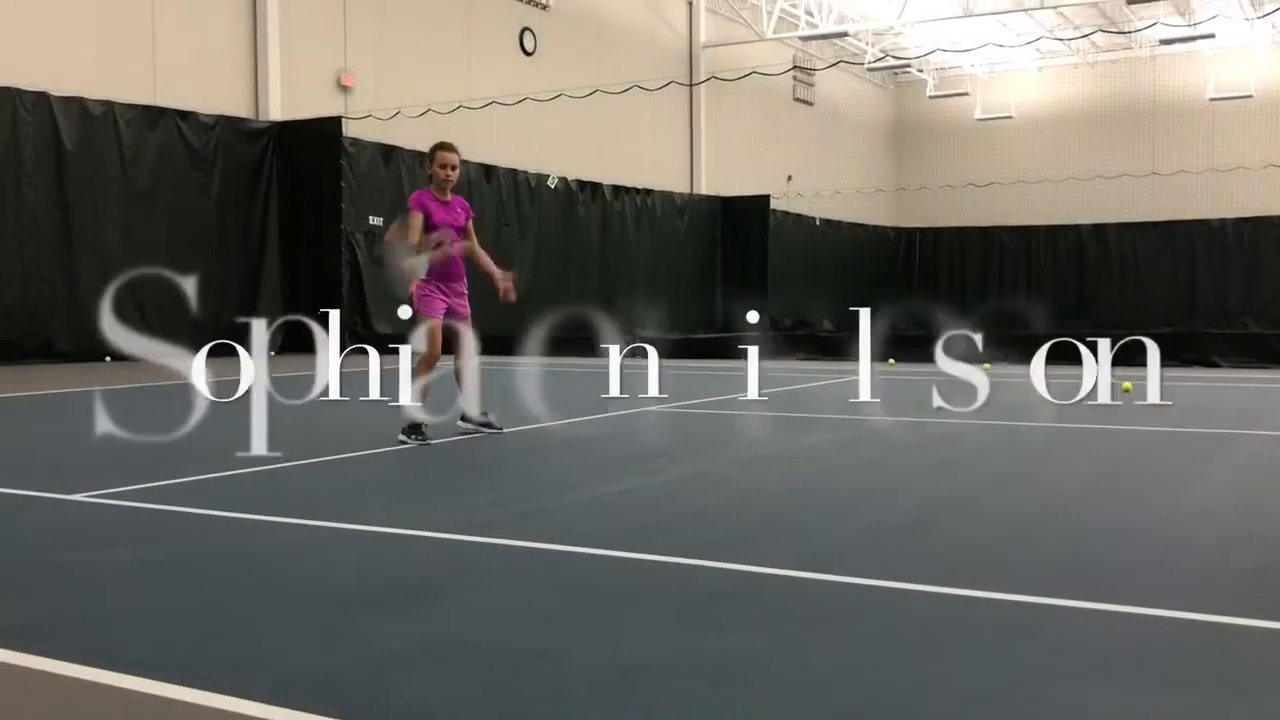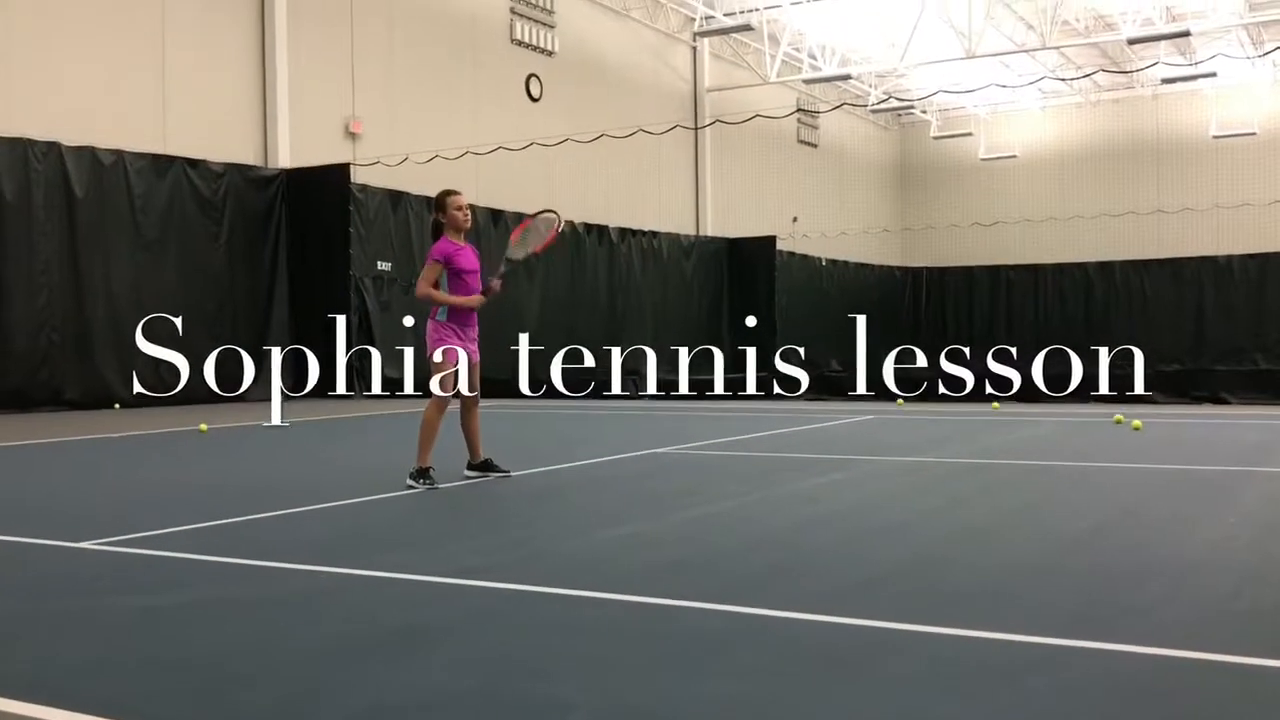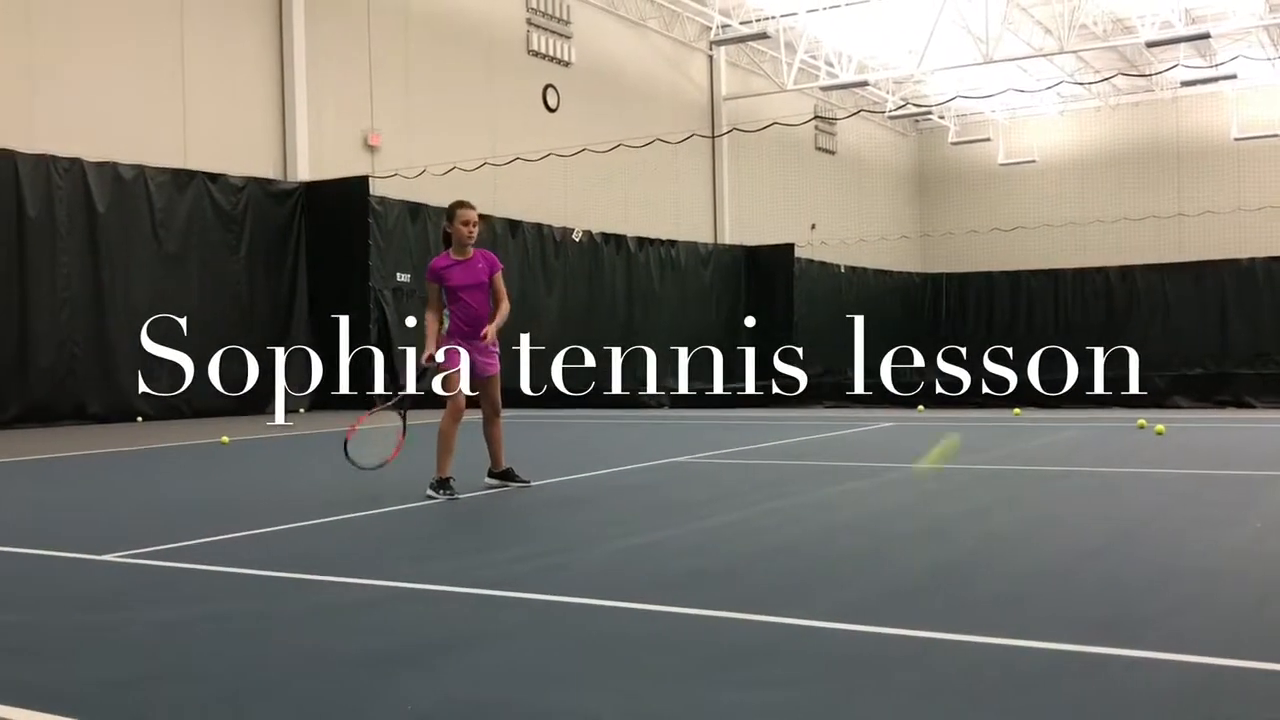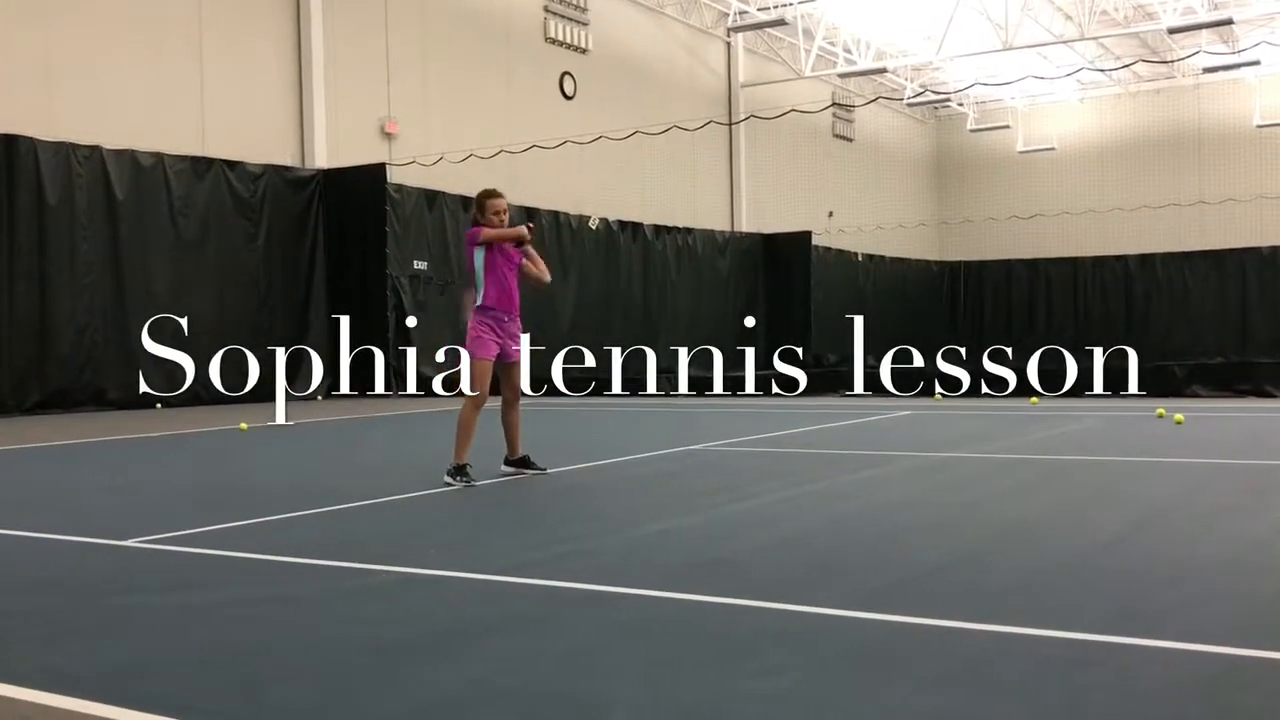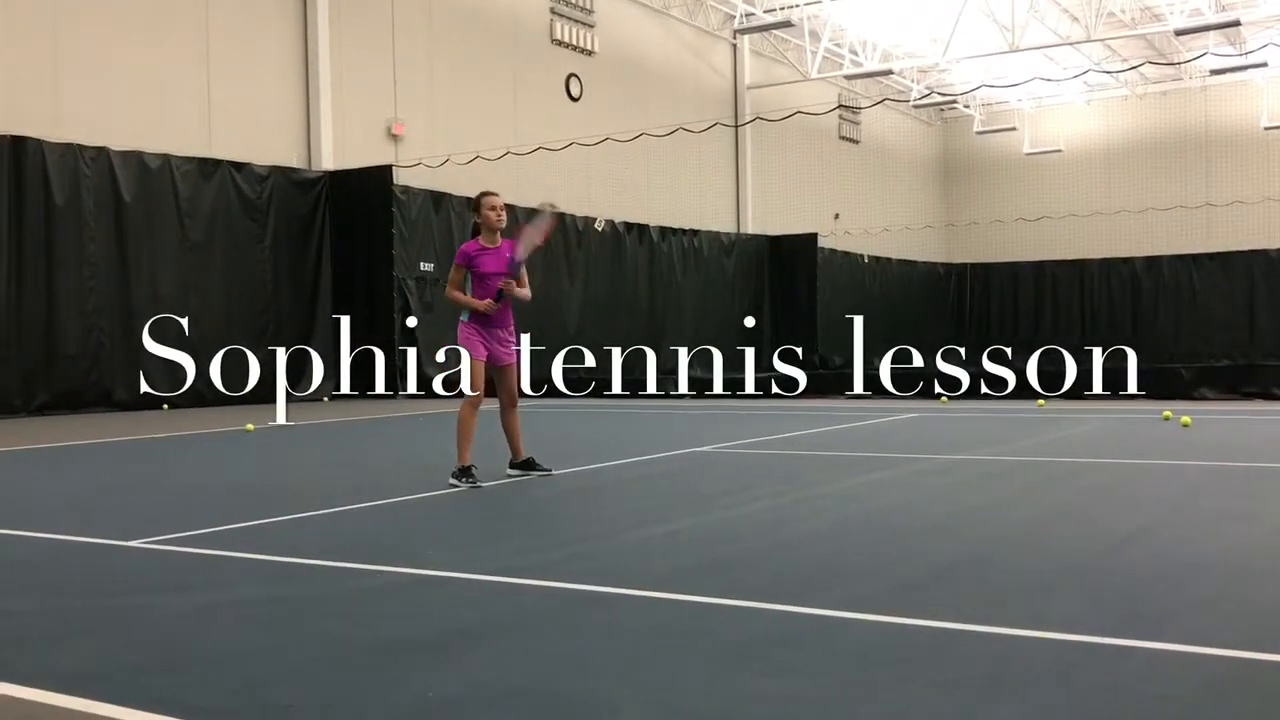
dt=1s
person 1, frame 1
left shoulder: (462, 205)
right shoulder: (419, 200)
left elbow: (475, 249)
right elbow: (412, 244)
left wrist: (497, 274)
right wrist: (434, 244)
left hip: (458, 286)
right hip: (430, 286)
left knee: (466, 351)
right knee: (431, 353)
left ankle: (471, 414)
right ankle: (413, 424)
person 1, frame 2
left shoulder: (471, 250)
right shoulder: (442, 249)
right elbow: (422, 290)
left wrist: (490, 290)
right wrist: (461, 301)
left hip: (468, 330)
right hip: (445, 330)
left knee: (471, 398)
right knee: (442, 397)
left ankle: (477, 461)
right ankle: (420, 469)
person 1, frame 3
left shoulder: (489, 260)
right shoulder: (438, 266)
left elbow: (503, 302)
right elbow: (433, 310)
left wrist: (494, 327)
right wrist: (430, 346)
left hip: (485, 344)
right hip: (454, 344)
left knee: (493, 409)
right knee: (456, 408)
left ankle: (498, 470)
right ankle: (440, 479)
person 1, frame 4
left shoulder: (514, 251)
right shoulder: (476, 236)
left elbow: (544, 278)
right elbow: (521, 231)
left wrist: (526, 246)
right wrist: (522, 233)
left hip: (511, 325)
right hip: (485, 324)
left knee: (513, 395)
right knee: (478, 396)
left ankle: (514, 457)
right ankle: (457, 465)
person 1, frame 5
left shoulder: (513, 249)
right shoulder: (468, 251)
left elbow: (527, 293)
right elbow: (451, 291)
left wrist: (515, 291)
right wrist: (476, 303)
left hip: (504, 331)
right hip: (474, 330)
left knee: (510, 398)
right knee: (474, 397)
left ankle: (519, 459)
right ankle: (462, 467)
